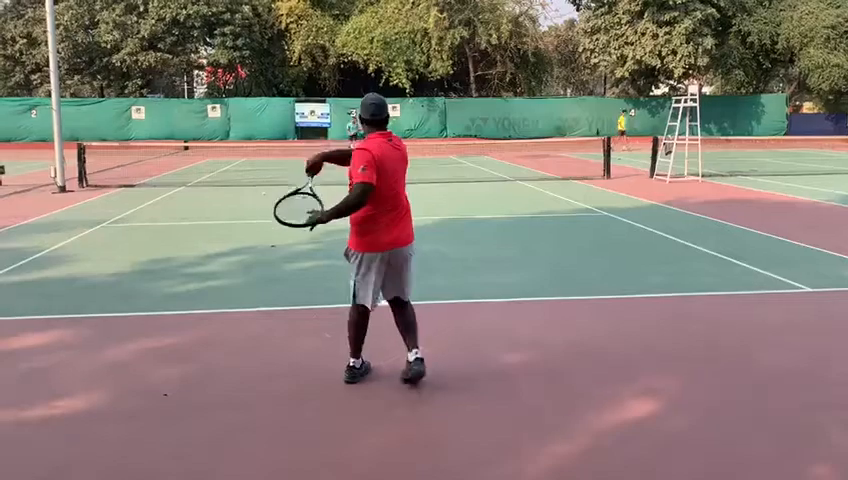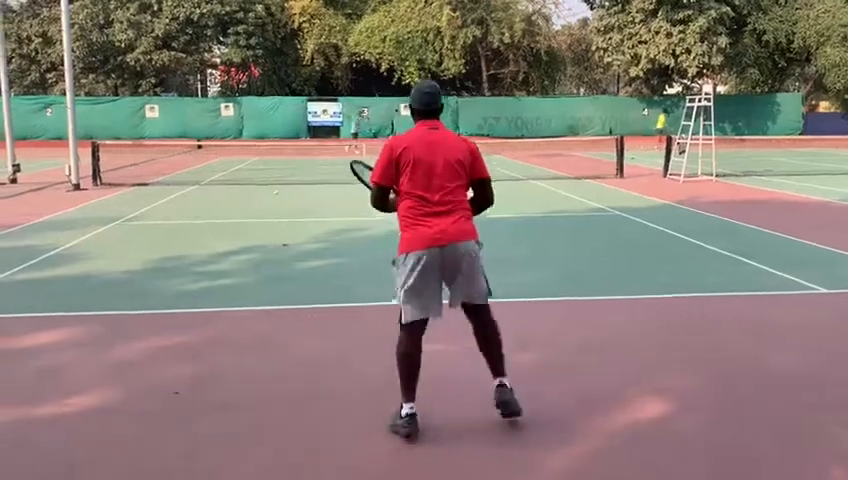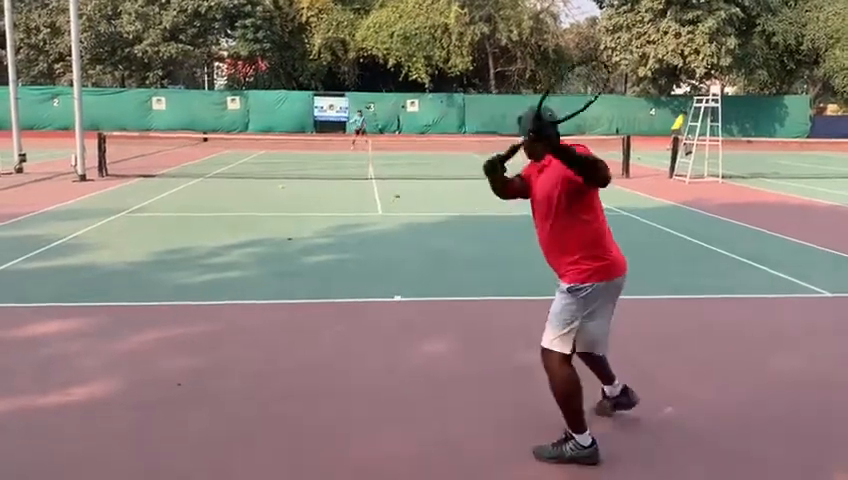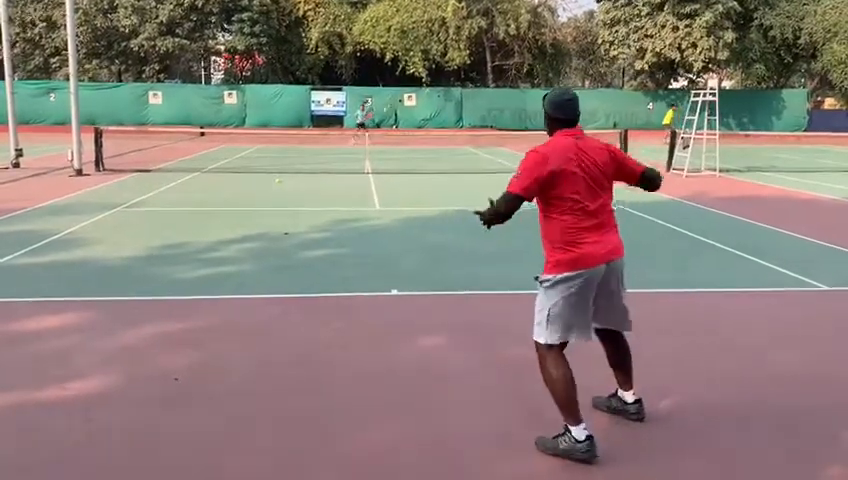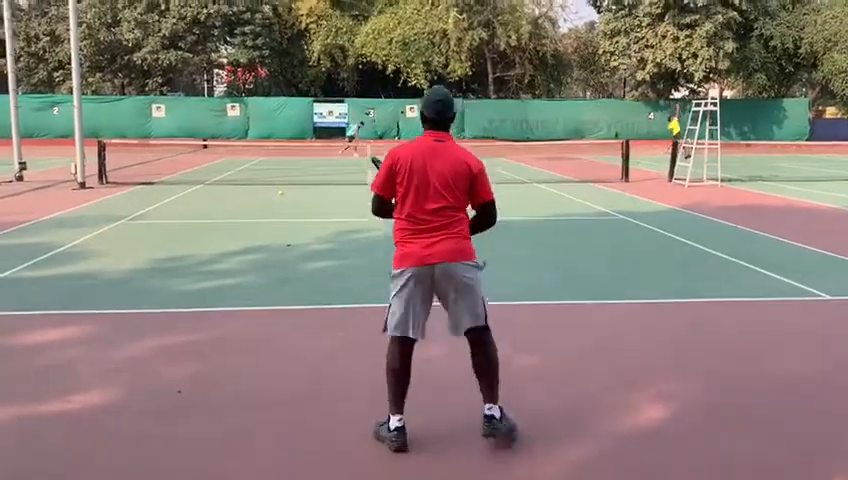
dt=1s
person 1, frame 1
left shoulder: (367, 150)
right shoulder: (398, 146)
left elbow: (360, 196)
left wrist: (328, 215)
right wrist: (324, 156)
left hip: (370, 244)
right hip: (402, 240)
left knee: (361, 304)
right knee: (400, 300)
left ankle: (354, 364)
right ankle: (414, 357)
person 1, frame 2
left shoulder: (396, 145)
right shoulder: (466, 146)
left elbow: (378, 200)
right elbow: (485, 198)
left hip: (417, 247)
right hip: (461, 242)
left knee: (411, 329)
right knee: (480, 311)
left ankle: (407, 413)
right ankle: (502, 388)
person 1, frame 3
left shoulder: (569, 161)
right shoulder: (535, 169)
left elbow: (602, 177)
right elbow: (508, 191)
left wrist: (559, 149)
right wrist: (495, 170)
left hip: (592, 274)
right hip: (587, 272)
left knee: (554, 354)
right knee: (576, 336)
left ankle: (580, 442)
right ankle: (616, 392)
person 1, frame 4
left shoulder: (540, 156)
right shoulder: (604, 150)
left elbow: (501, 211)
right elbow: (652, 181)
left wrist: (489, 216)
right wrist: (645, 175)
left hip: (568, 266)
right hip: (610, 257)
left knee: (548, 347)
right knee: (608, 327)
left ankle: (578, 435)
right ankle: (627, 398)
person 1, frame 5
left shoulder: (398, 155)
right shoulder: (469, 161)
left elbow: (379, 208)
right elbow: (487, 217)
left hip: (411, 261)
right hip: (457, 259)
left knee: (401, 340)
right knee: (478, 335)
left ankle: (395, 425)
right ankle: (493, 414)
